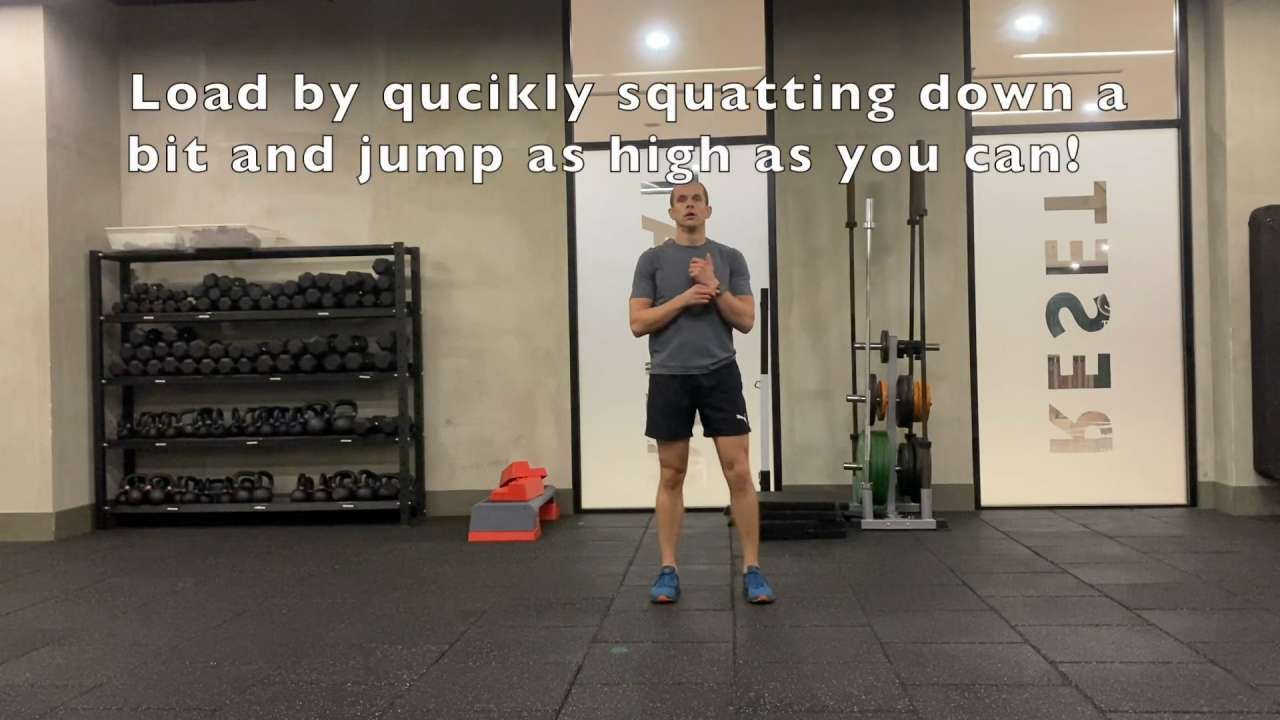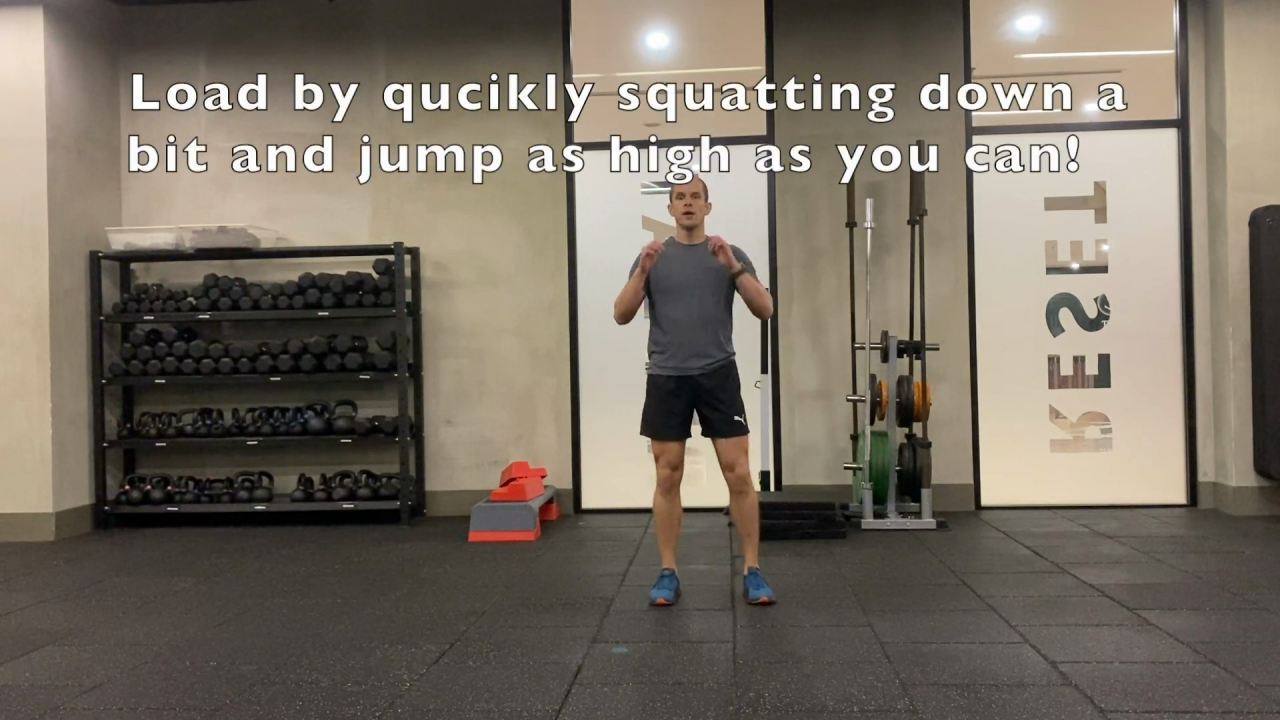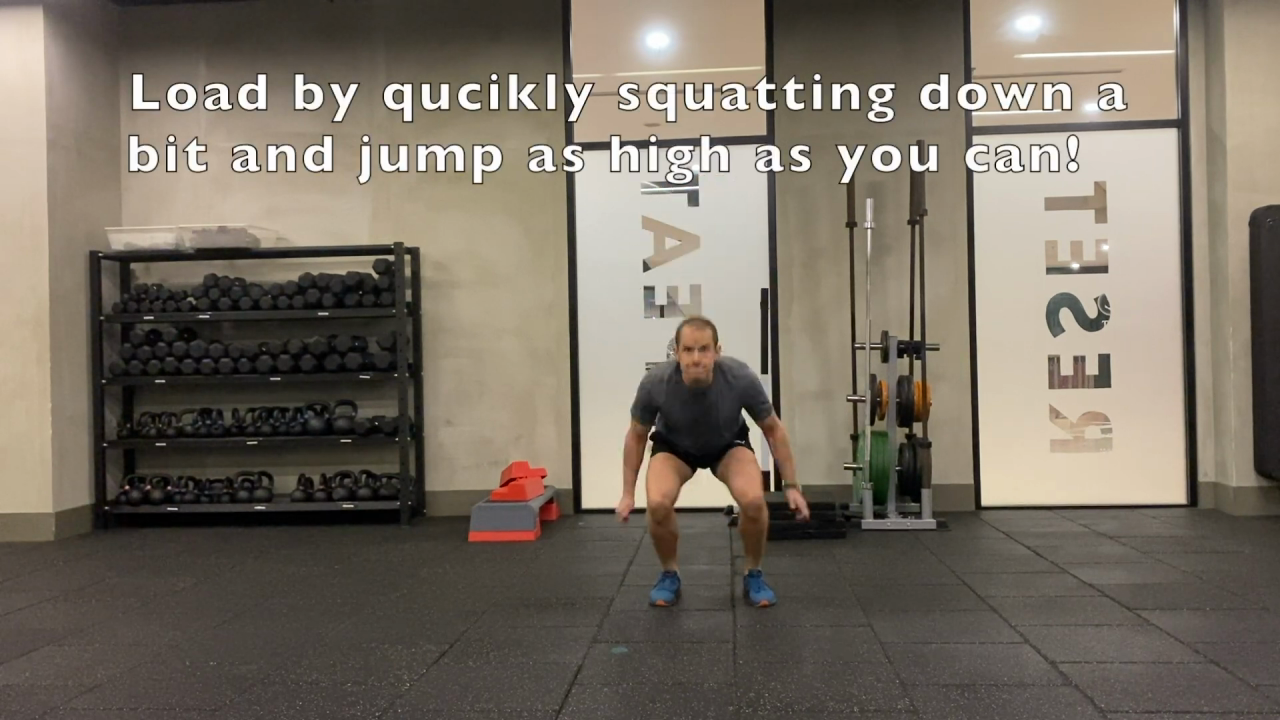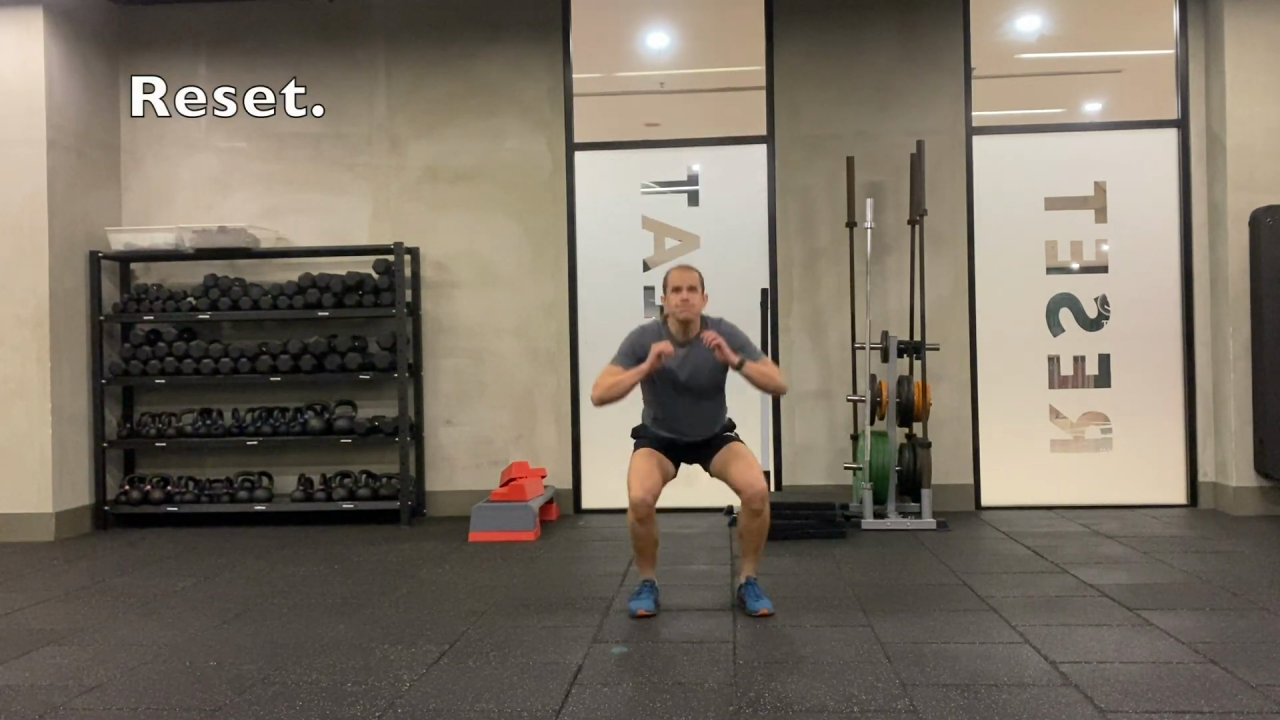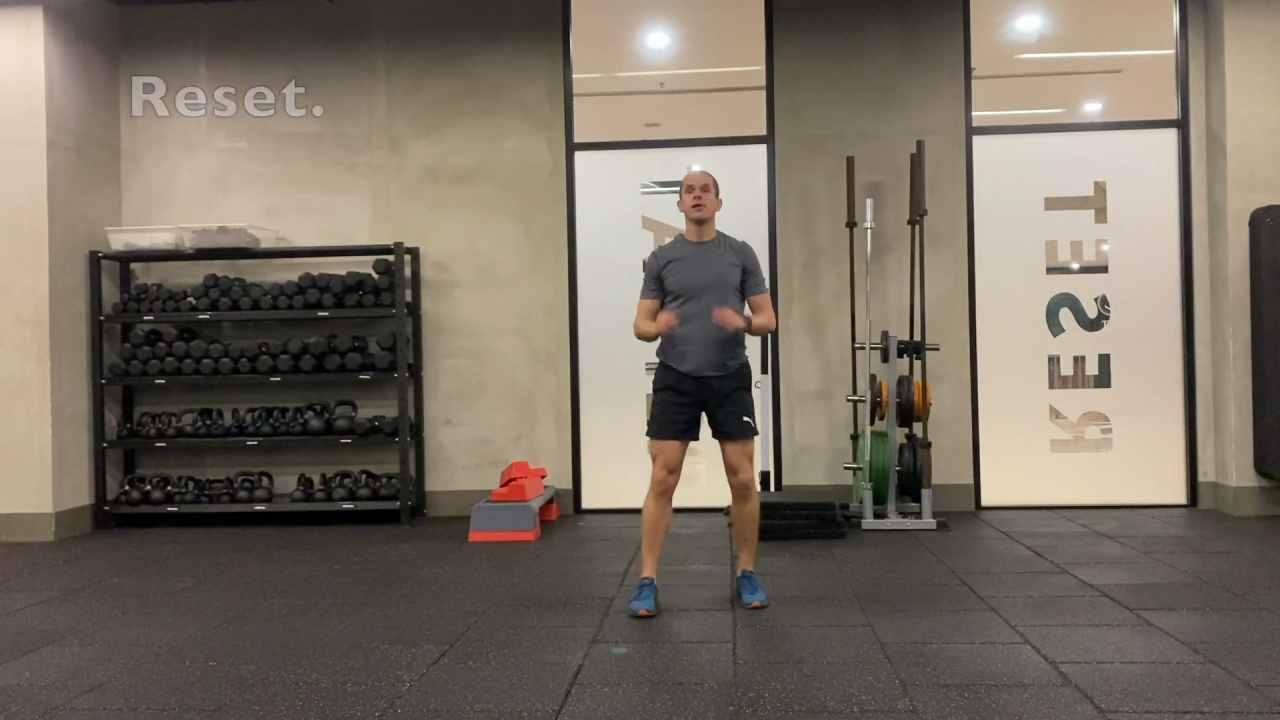
dt=1s
person 1, frame 1
left shoulder: (730, 259)
right shoulder: (652, 260)
left elbow: (746, 320)
right elbow: (638, 323)
left wrist: (714, 286)
right wrist: (683, 297)
left hip: (720, 375)
right hip: (670, 378)
left knee: (739, 474)
right knee: (671, 477)
left ankle: (751, 569)
right ankle: (668, 569)
person 1, frame 2
left shoulder: (727, 255)
right shoulder: (653, 257)
left elbow: (764, 308)
right elbow: (622, 313)
left wrist: (735, 267)
right wrist: (641, 269)
left hip: (718, 375)
right hip: (666, 378)
left knee: (738, 476)
right knee: (667, 478)
left ankle: (752, 570)
right ankle: (668, 572)
person 1, frame 3
left shoulder: (740, 378)
right shoulder: (657, 383)
left elbow: (773, 429)
right elbow: (636, 435)
left wrist: (792, 487)
right wrist: (628, 492)
left hip: (727, 443)
right hip: (677, 447)
left knee: (753, 499)
right knee: (657, 502)
left ankle: (753, 574)
right ankle: (669, 573)
person 1, frame 4
left shoulder: (725, 333)
right shoulder: (643, 338)
left elbow: (777, 384)
right elbow: (599, 394)
left wrist: (734, 359)
right wrist: (646, 366)
left hip: (713, 437)
right hip: (660, 439)
left knee: (755, 492)
right knee: (640, 500)
left ankle: (748, 580)
right ankle: (647, 581)
person 1, frame 5
left shoulder: (741, 254)
right shoulder: (662, 258)
left elbow: (767, 316)
right elbow: (642, 321)
left wrist: (742, 321)
right wrist: (654, 327)
left hip: (730, 380)
right hip: (676, 381)
left knee: (742, 481)
right knee: (662, 482)
left ankle: (746, 574)
right ankle: (647, 582)
